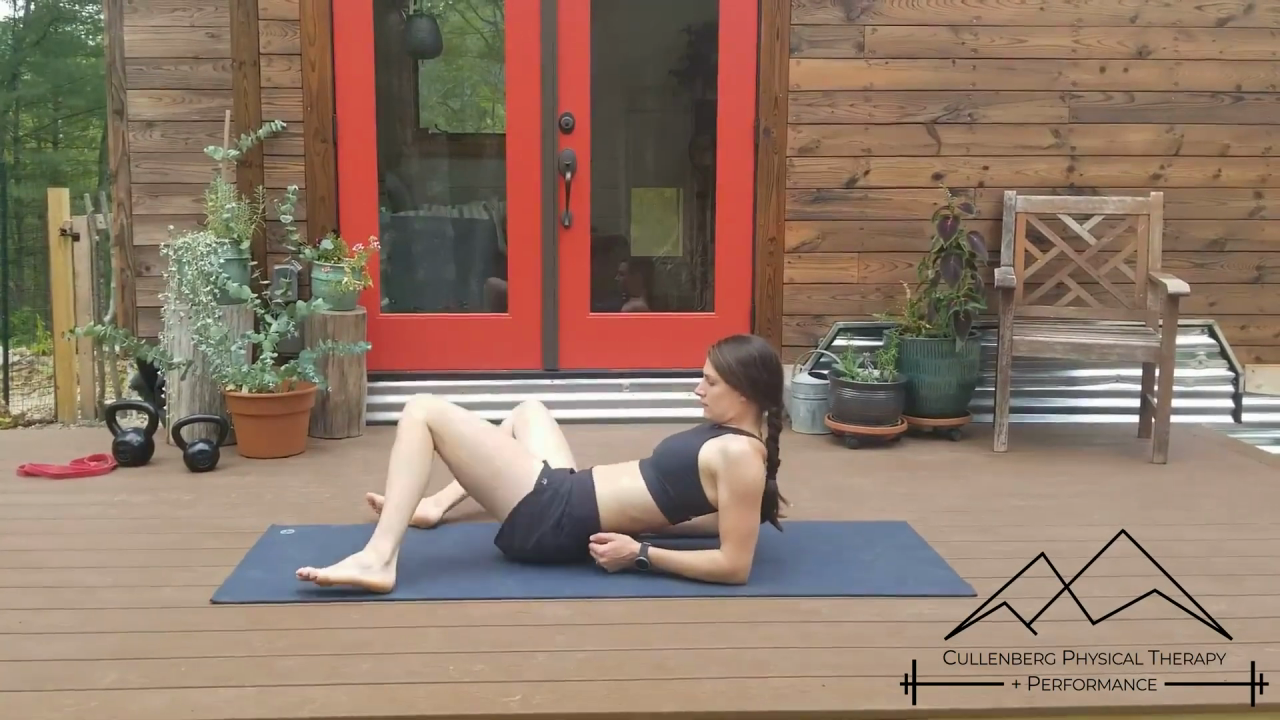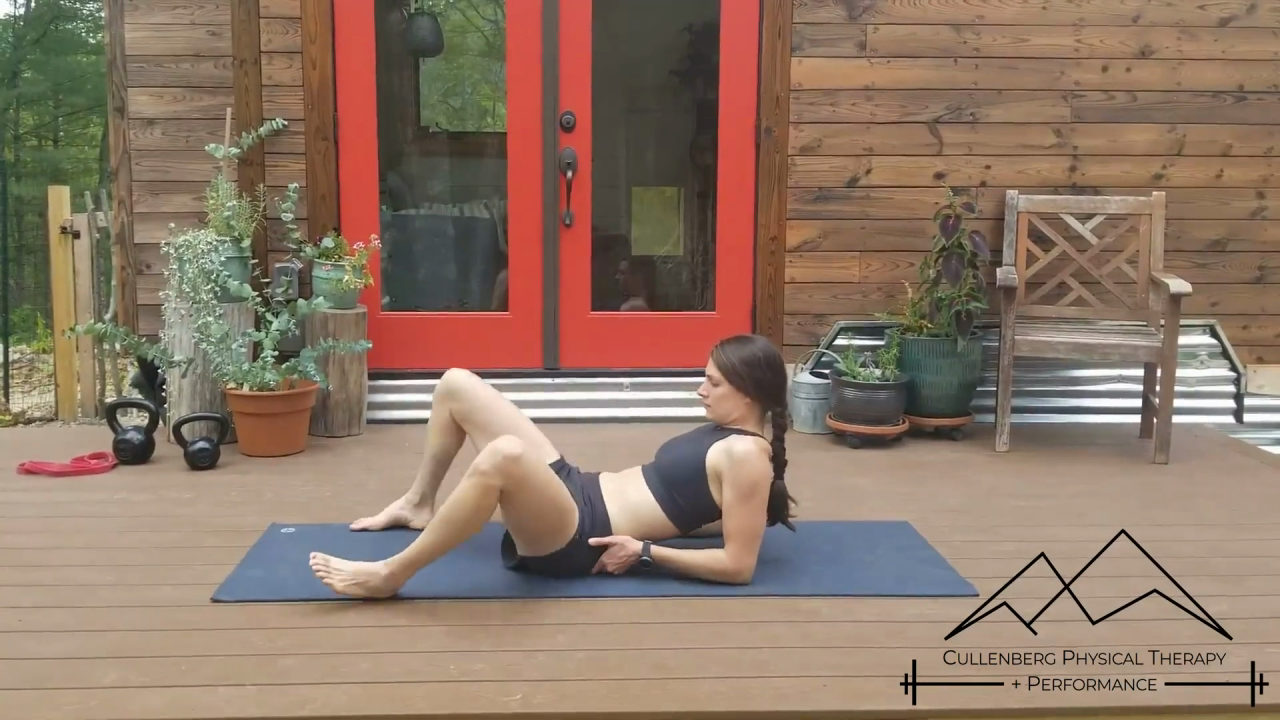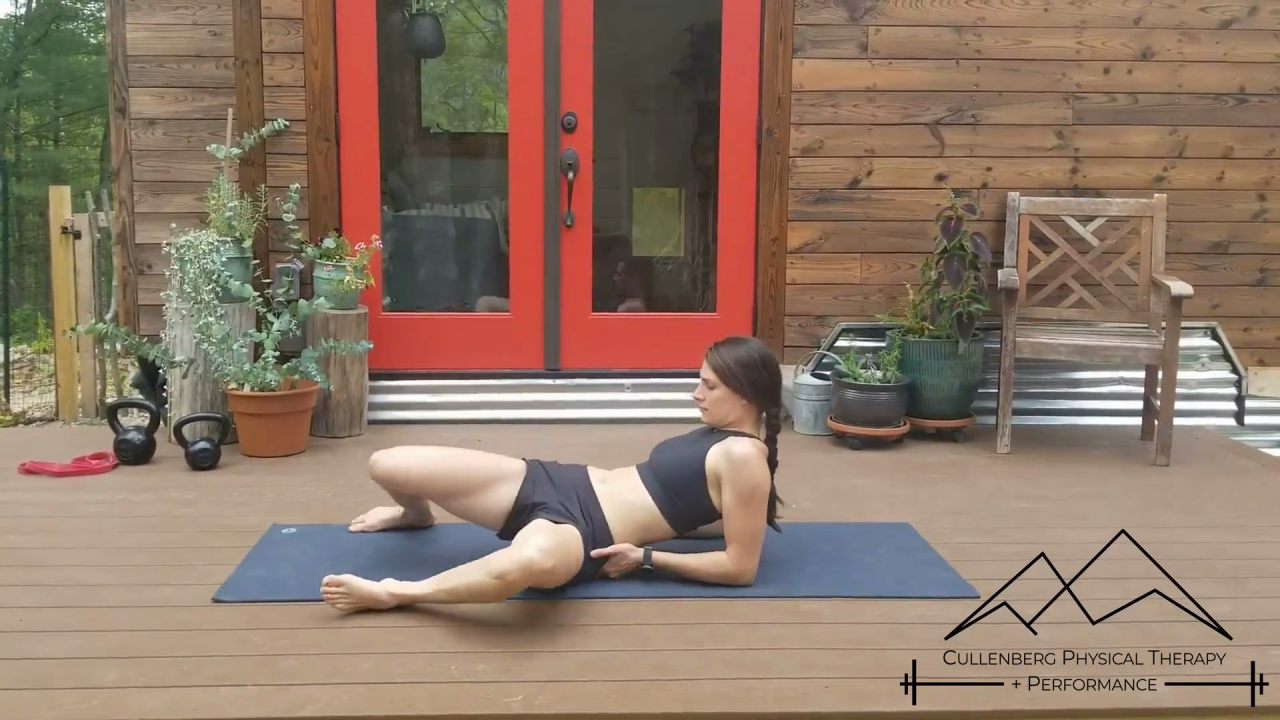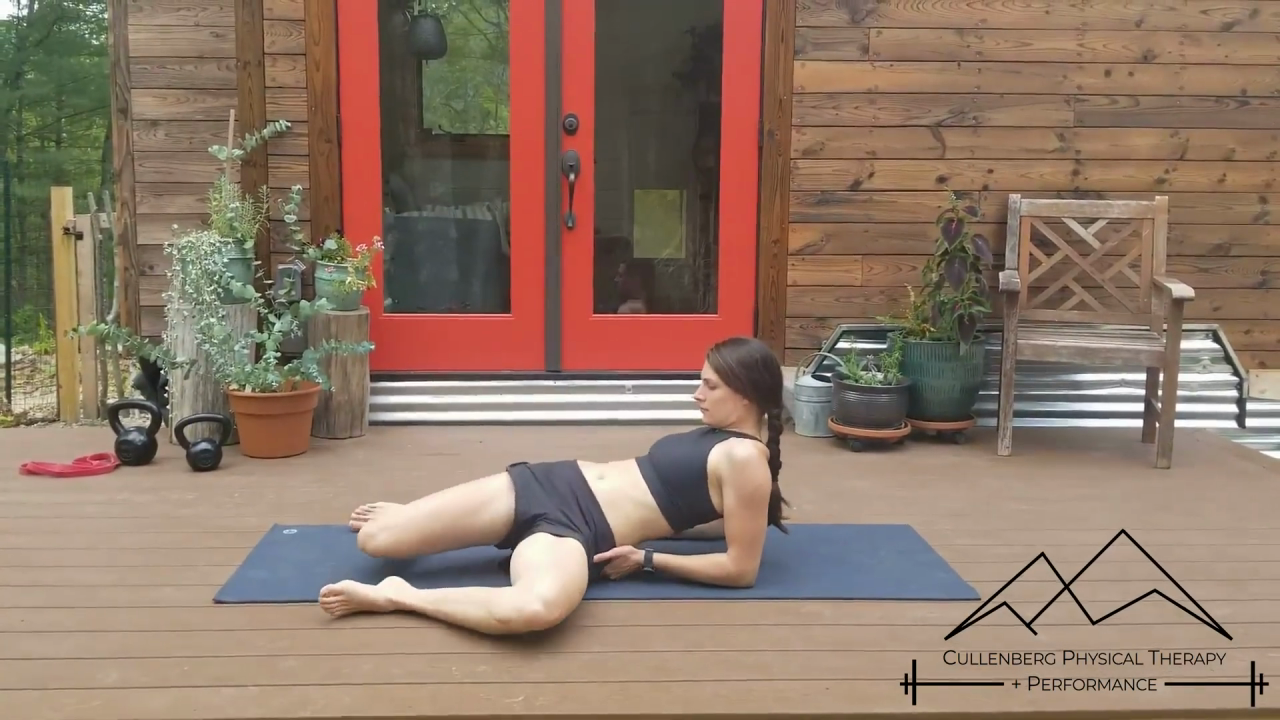
dt=0.5s
person 1, frame 1
left shoulder: (740, 455)
right shoulder: (726, 436)
left elbow: (735, 566)
right elbow: (713, 516)
left wrist: (641, 553)
right wrist: (644, 519)
left hip: (552, 517)
right hip: (568, 493)
left knee: (422, 411)
right knee: (525, 411)
left ankle: (378, 559)
right ankle: (432, 503)
person 1, frame 2
left shoulder: (745, 455)
right shoulder: (721, 433)
left elbow: (738, 566)
right elbow: (701, 509)
left wrist: (643, 552)
left hip: (575, 538)
right hip: (571, 488)
left knee: (506, 455)
right knee: (456, 384)
left ankle: (388, 576)
right ankle: (419, 504)
person 1, frame 3
left shoulder: (744, 457)
right shoulder: (717, 435)
left elbow: (741, 568)
right elbow: (700, 510)
left wrist: (646, 557)
left hip: (580, 529)
left knee: (532, 562)
right knee: (385, 465)
left ankle: (396, 593)
right ankle: (416, 513)
person 1, frame 4
left shoulder: (745, 459)
right shoulder: (716, 435)
left elbow: (742, 569)
left wrist: (647, 559)
left hip: (576, 529)
left knee: (534, 610)
left ankle: (398, 597)
right ankle: (409, 518)
